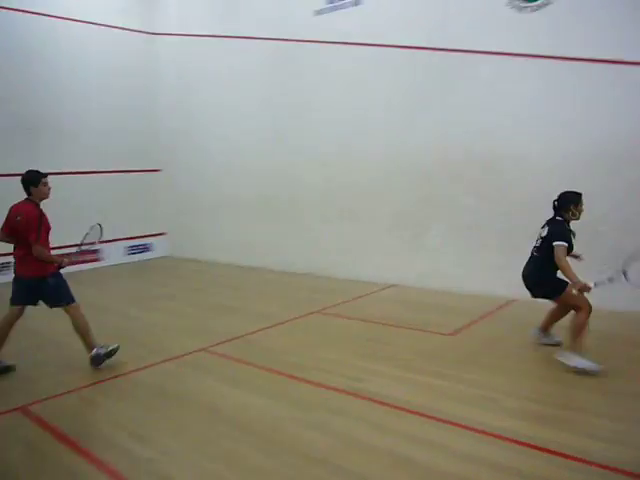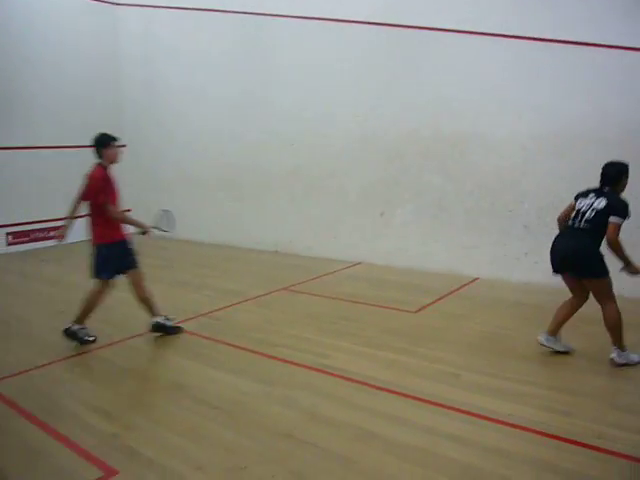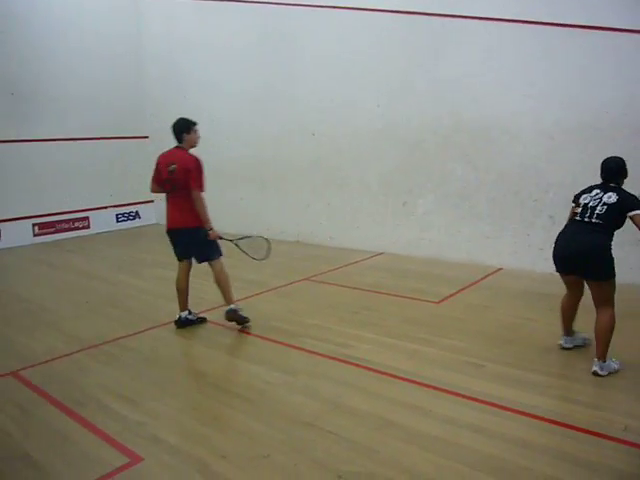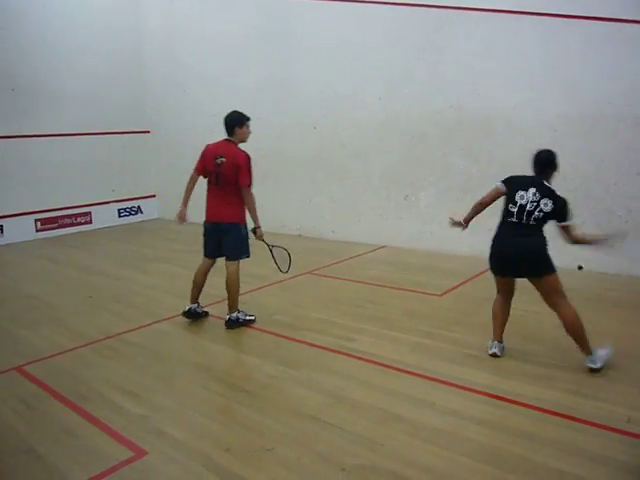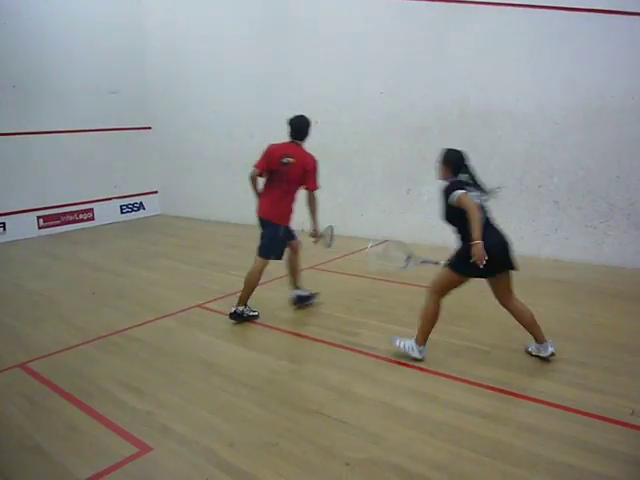
dt=0.5s
person 1, frame 1
right shoulder: (36, 214)
right elbow: (38, 250)
right wrist: (59, 261)
left hip: (23, 272)
right hip: (42, 271)
right knee: (73, 308)
right ankle: (95, 351)
person 1, frame 2
left shoulder: (96, 174)
right shoulder: (102, 176)
left elbow: (78, 202)
right elbow: (112, 212)
left wrist: (66, 226)
right wrist: (139, 225)
left hip: (115, 237)
right hip: (108, 239)
left knee: (136, 278)
right knee: (103, 285)
left ankle: (157, 320)
right ankle: (76, 326)
person 1, frame 3
left shoulder: (163, 158)
right shoulder: (192, 161)
left elbow: (154, 188)
right elbow: (197, 197)
right wrist: (210, 227)
left hip: (173, 224)
right hip: (193, 224)
left knee: (184, 265)
right knee: (216, 263)
left ankle: (184, 314)
right ankle: (231, 308)
person 1, frame 4
left shoulder: (209, 150)
right shoulder: (241, 157)
left elbow: (193, 179)
right elbow: (246, 193)
left wrist: (183, 207)
right wrist: (257, 225)
left hip: (212, 218)
right hip: (234, 220)
left knee: (207, 261)
right knee: (233, 265)
left ankle: (192, 306)
right ankle: (233, 314)
person 1, frame 5
left shoulder: (273, 150)
right shoulder: (309, 161)
left elbow: (253, 175)
right elbow: (311, 196)
left wrist: (259, 195)
right wrist: (315, 226)
left hip: (265, 212)
right hip: (279, 217)
left knee: (293, 245)
right knee: (262, 262)
left ankle: (298, 292)
right ankle: (239, 308)
person 2, frame 1
left shoulder: (553, 223)
right shoulder: (561, 230)
right elbow: (560, 260)
left wrist: (568, 252)
right wrist: (577, 282)
left hip: (532, 272)
right hip: (540, 277)
left knee: (566, 304)
right knee: (584, 307)
left ankle: (542, 333)
right ankle: (571, 354)
person 2, frame 2
left shoulder: (585, 194)
right shoulder: (619, 204)
left elbow: (561, 218)
right elbow: (612, 239)
left hip: (559, 247)
right hip: (584, 251)
left knee: (579, 296)
right knee: (607, 301)
left ankle: (550, 336)
right ankle: (620, 352)
person 2, frame 3
left shoulder: (586, 192)
left hip: (564, 243)
right hip: (594, 249)
left knee: (573, 291)
right knee: (605, 307)
left ankle: (568, 337)
right ankle: (601, 362)
person 2, frame 4
left shoulder: (515, 181)
right shoulder: (556, 201)
left elbow: (484, 201)
right elbow: (572, 237)
left wrist: (466, 220)
right wrist: (595, 239)
left hip: (502, 247)
right hip: (532, 251)
left knee: (504, 295)
right knee: (560, 303)
left ankle: (496, 344)
right ankle: (592, 356)
person 2, frame 5
left shoulder: (455, 189)
right shoulder: (471, 186)
left elbow: (473, 209)
left wrist: (476, 242)
left hip: (481, 248)
right hip: (497, 244)
left knee: (434, 294)
right knee: (508, 299)
left ankle: (419, 345)
right ankle: (543, 344)
